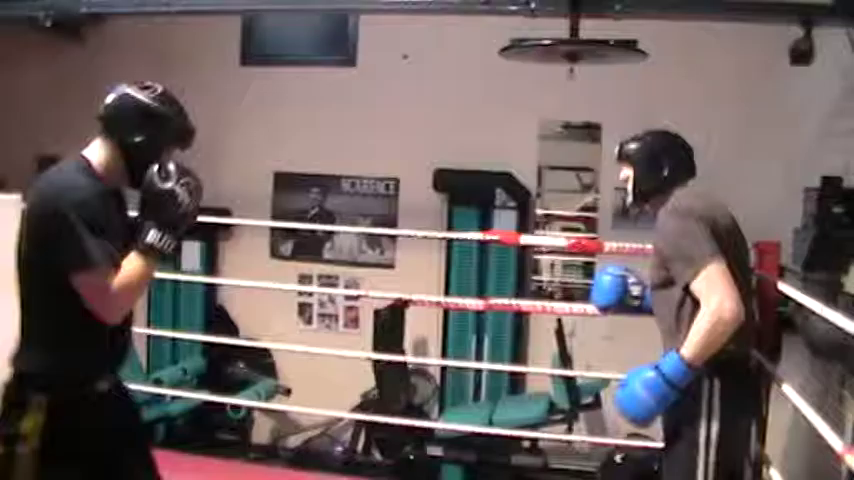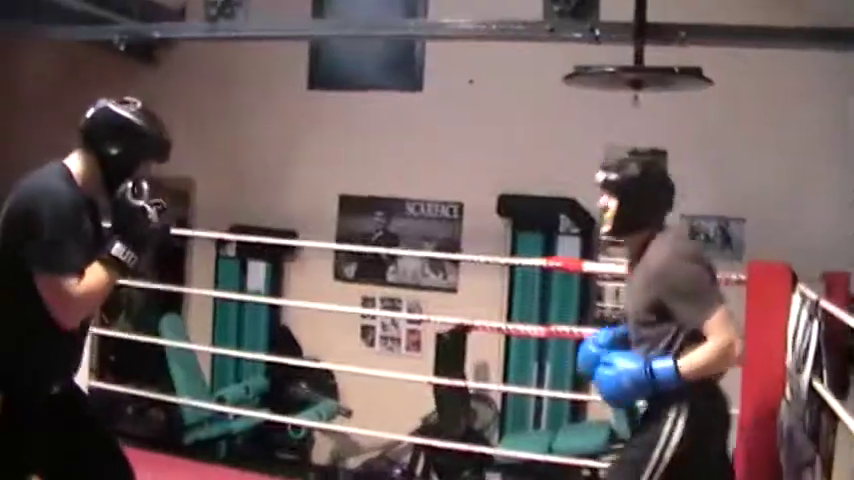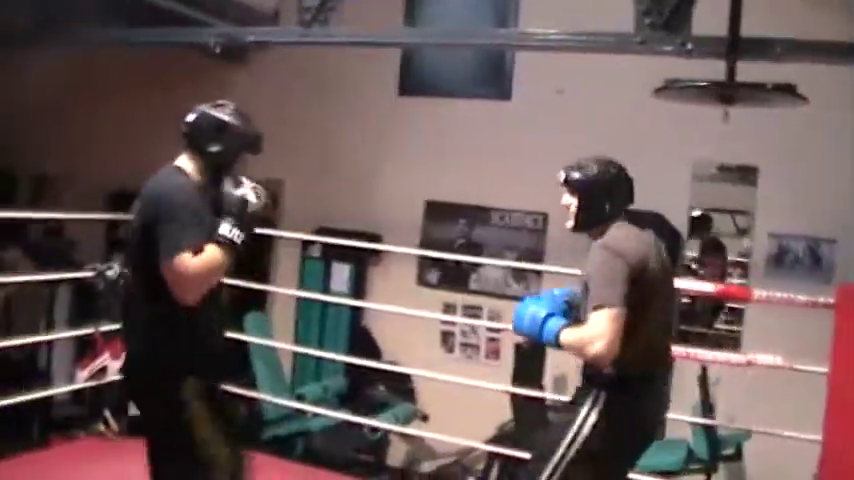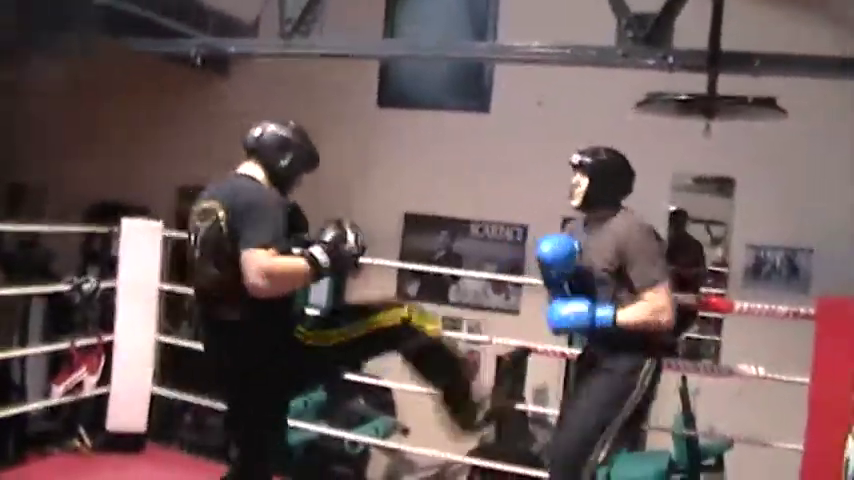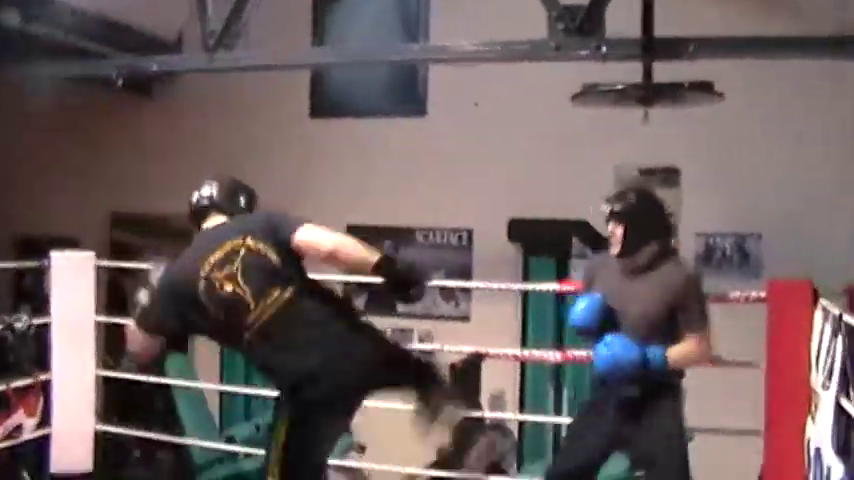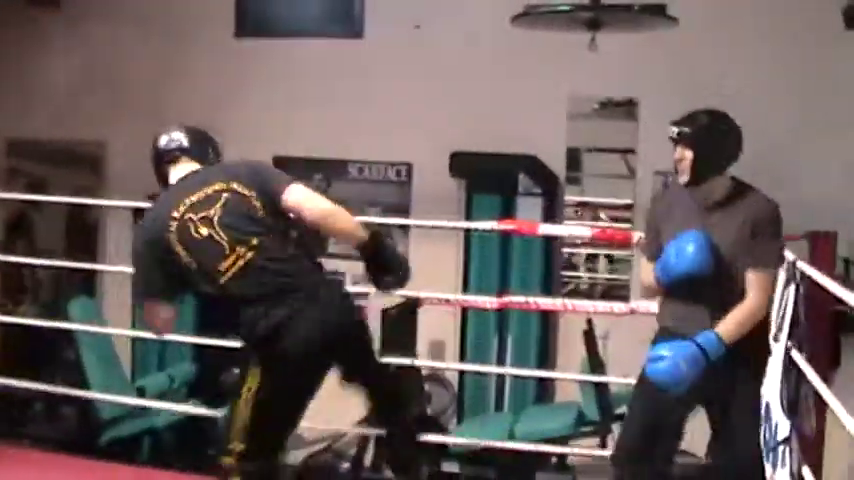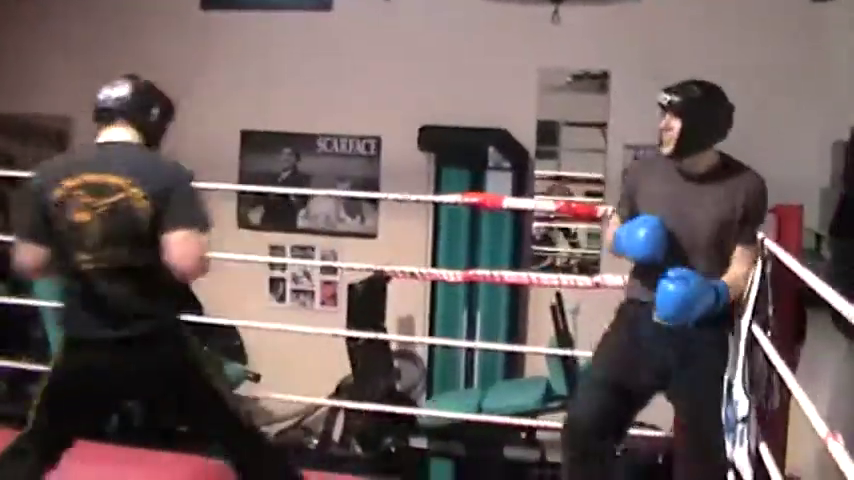
dt=0.4s
person 1, frame 1
left shoulder: (102, 189)
right shoulder: (70, 195)
left elbow: (118, 270)
right elbow: (109, 301)
left wrist: (157, 221)
right wrist: (160, 231)
left hip: (95, 388)
right hip: (51, 394)
person 1, frame 2
left shoulder: (76, 199)
right shoulder: (50, 200)
right elbow: (70, 308)
left wrist: (128, 239)
right wrist: (127, 246)
left hip: (49, 387)
person 1, frame 3
left shoulder: (176, 190)
right shoulder: (177, 194)
right elbow: (189, 284)
left wrist: (225, 221)
right wrist: (234, 228)
left hip: (162, 362)
right hip: (172, 368)
person 1, frame 4
left shoulder: (207, 198)
right shoulder: (258, 198)
right elbow: (261, 277)
right wrist: (322, 255)
left hip: (230, 363)
right hip: (269, 352)
person 1, frame 5
left shoulder: (178, 274)
right shoulder: (264, 224)
left elbow: (140, 349)
right elbow: (327, 243)
left wrist: (151, 302)
right wrist: (387, 265)
left hip: (308, 384)
right hip: (355, 350)
person 1, frame 6
left shoulder: (152, 226)
right shoulder: (249, 171)
left elbow: (159, 321)
right elbow: (316, 209)
right wrist: (374, 245)
left hip: (278, 346)
right hip: (327, 311)
right knee: (378, 381)
person 1, frame 7
left shoulder: (51, 175)
right shoulder: (165, 175)
right elbow: (188, 263)
right wrist: (186, 252)
left hip: (84, 348)
right hip: (158, 347)
right knee: (240, 440)
person 2, frame 1
left shoulder: (677, 215)
right shoulder: (697, 209)
left elbow: (724, 308)
left wrist: (668, 372)
right wrist: (641, 296)
left hip: (713, 388)
right hip: (728, 381)
person 2, frame 2
left shoulder: (667, 259)
right shoulder: (649, 251)
left elbow: (727, 345)
left wrist: (650, 374)
right wrist: (621, 338)
left hip: (684, 412)
right hip: (686, 407)
person 2, frame 3
left shoulder: (609, 251)
right shoulder: (645, 241)
left elbow: (601, 344)
left wrist: (548, 326)
right wrist: (576, 303)
left hip: (613, 397)
right hip: (647, 394)
person 2, frame 4
left shoulder: (634, 233)
right shoulder: (579, 229)
left elbow: (662, 313)
right elbow: (563, 295)
left wrist: (594, 317)
right wrist: (554, 272)
left hip: (631, 363)
right hip: (597, 357)
person 2, frame 5
left shoulder: (678, 280)
right shoulder: (599, 268)
left elbow: (699, 349)
left wrist: (647, 360)
right wrist: (588, 325)
left hip: (656, 401)
right hip: (609, 393)
person 2, frame 6
left shoulder: (759, 212)
right shoulder: (665, 204)
left elbow: (757, 301)
right elbow: (647, 281)
left wrist: (704, 350)
right wrist: (666, 272)
left hip: (734, 354)
right hip: (675, 341)
person 2, frame 7
left shoulder: (745, 188)
right shoulder: (643, 170)
left elbow: (742, 266)
right elbow: (615, 228)
left wrist: (713, 295)
right wrist: (626, 242)
left hip: (700, 329)
right hip: (641, 318)
right knee: (586, 421)
